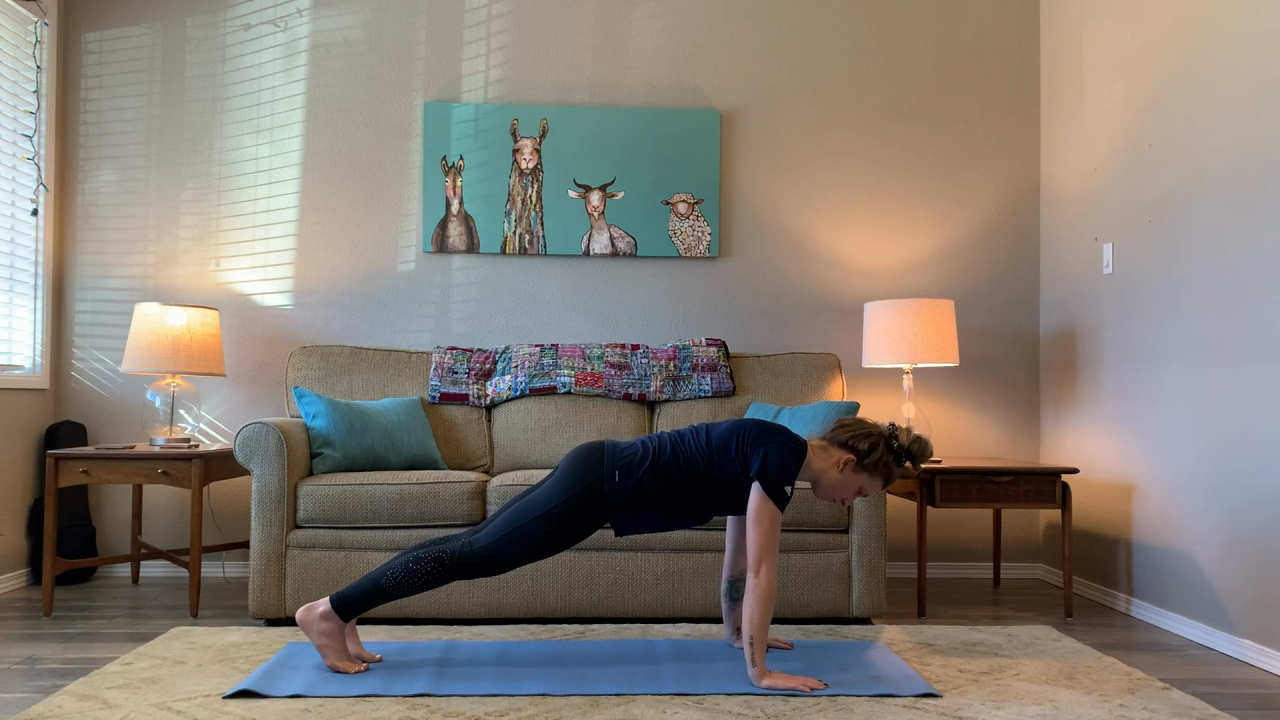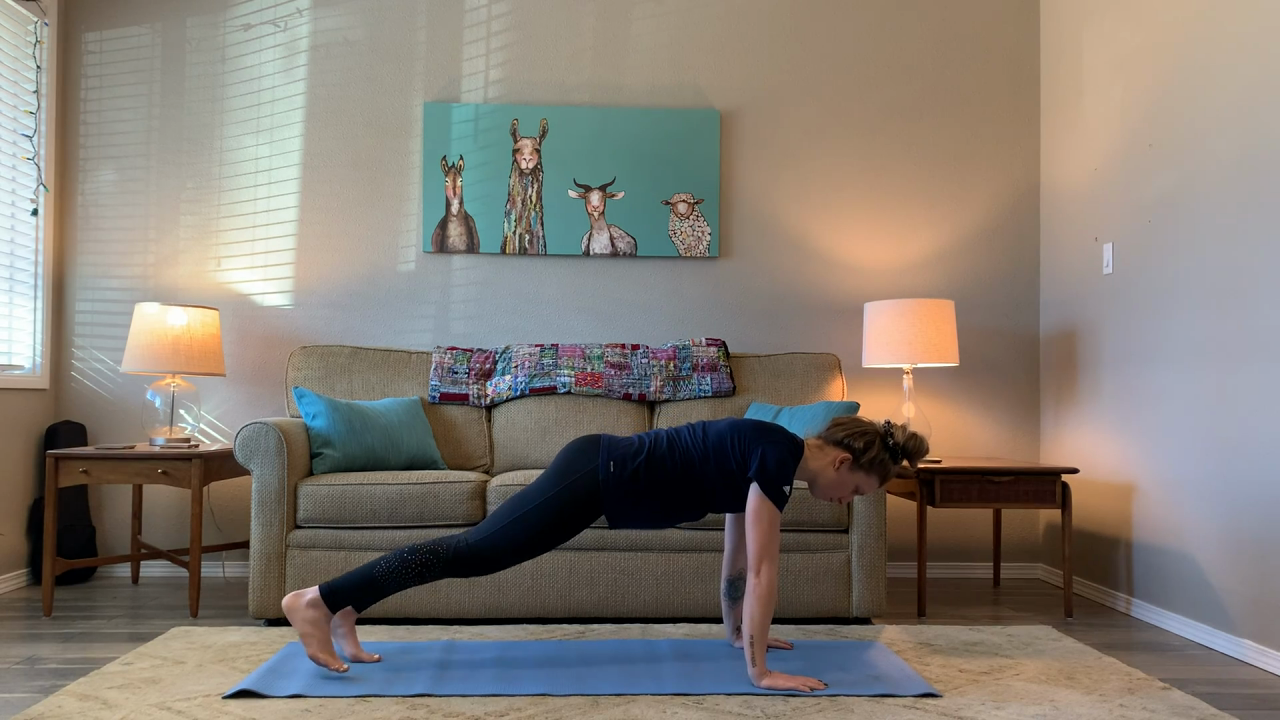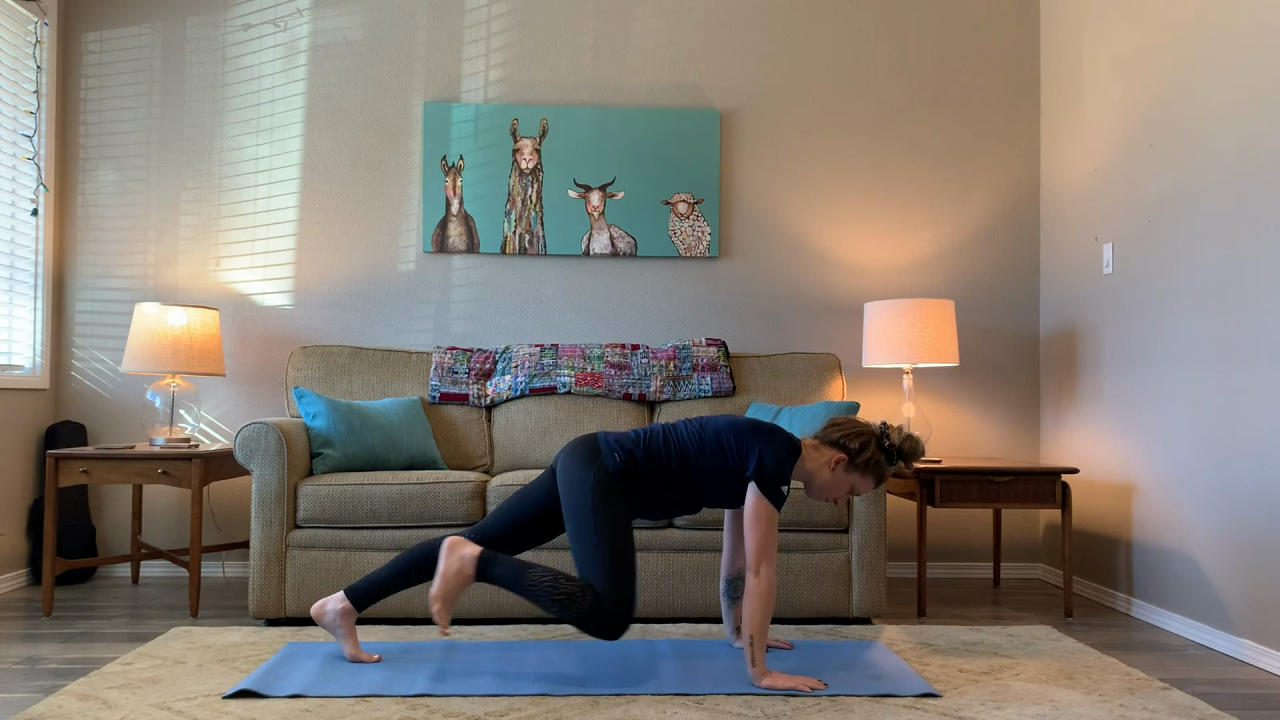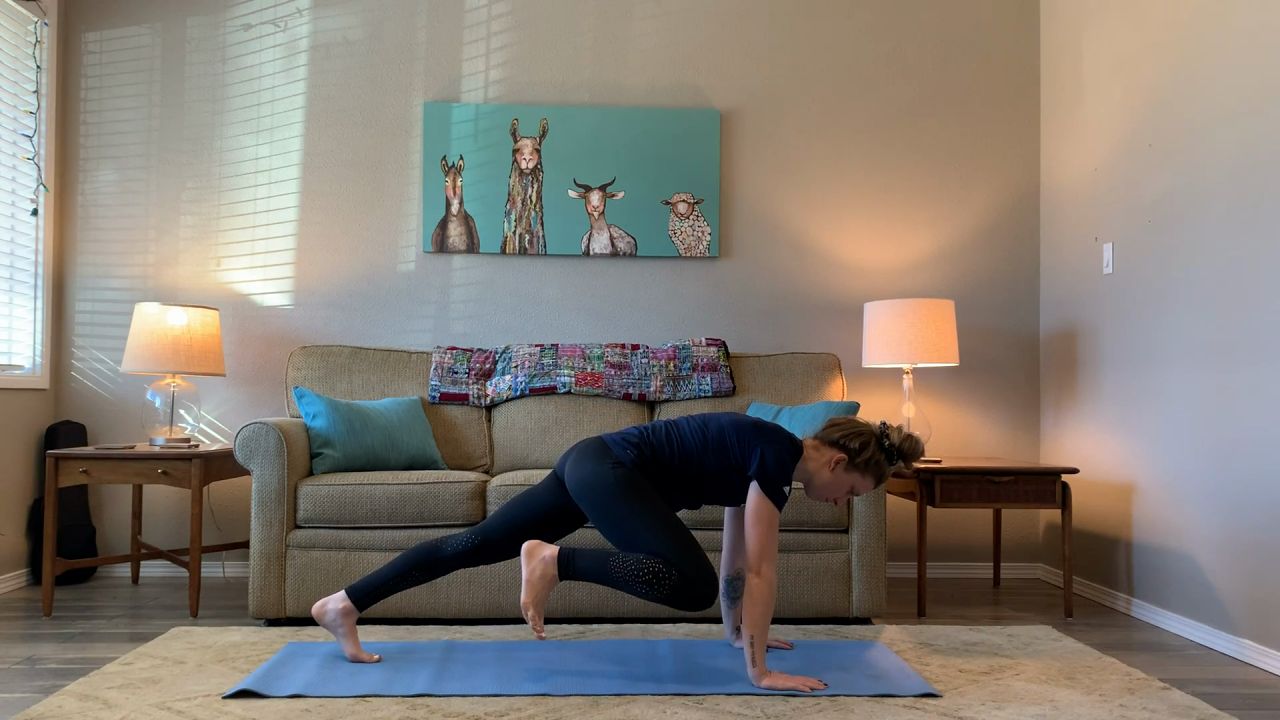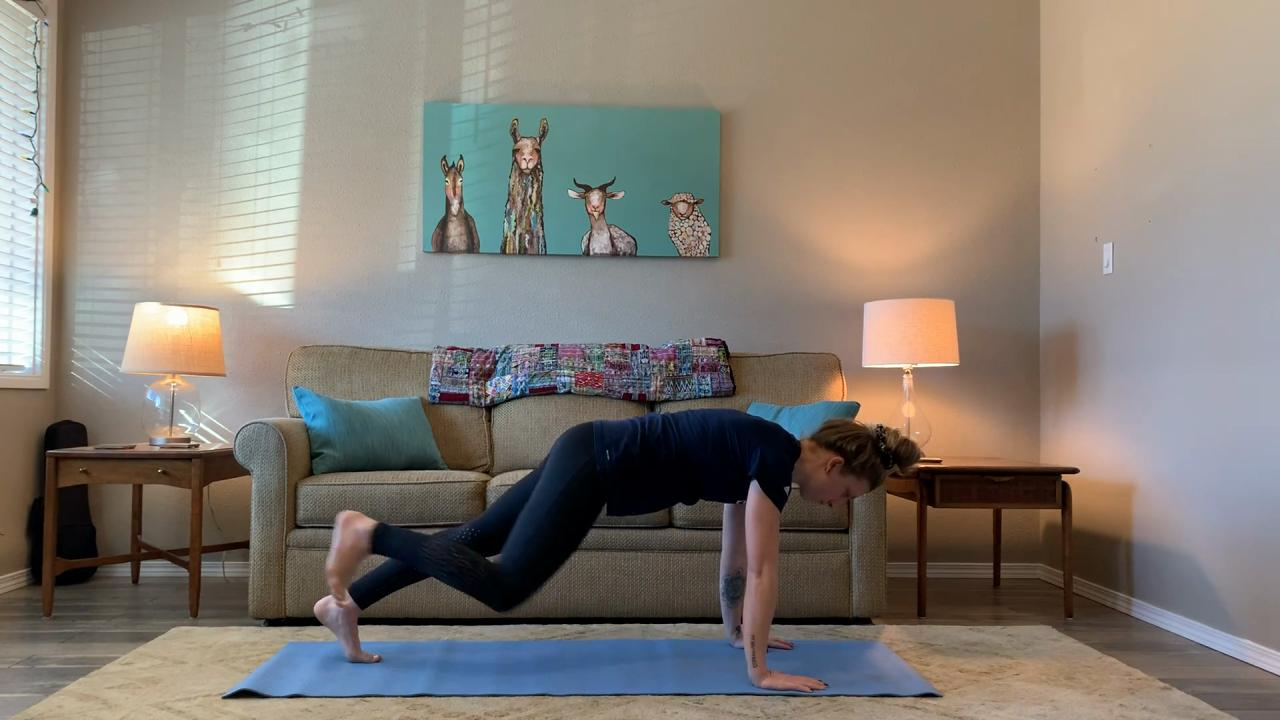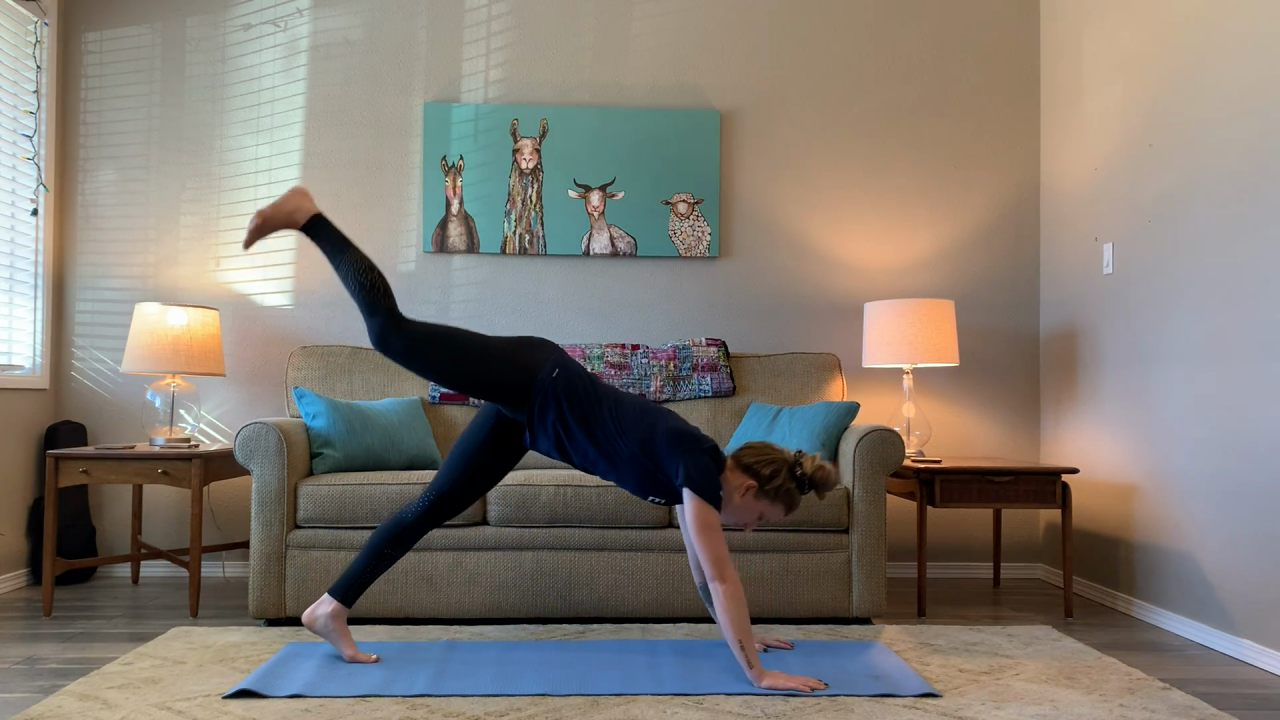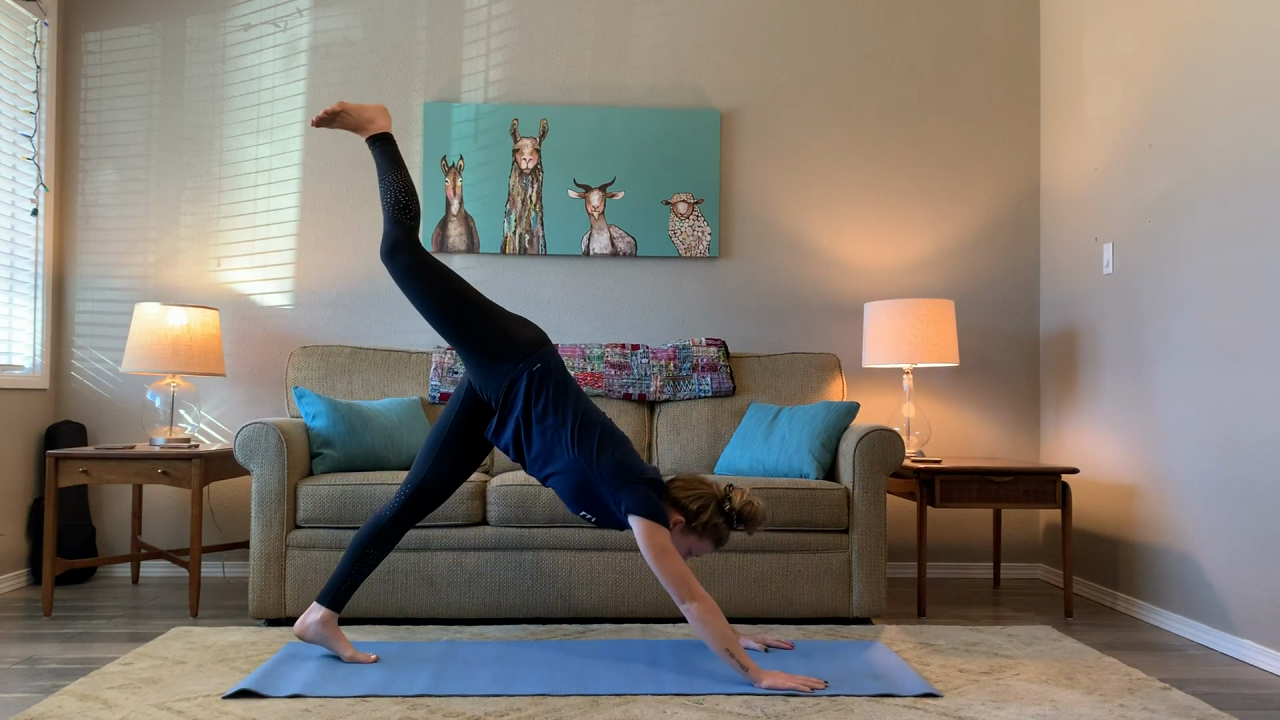
dt=0.7s
person 1, frame 1
left shoulder: (768, 459)
right shoulder: (781, 455)
left elbow: (736, 558)
right elbow: (760, 570)
left wrist: (736, 632)
right wrist: (760, 670)
left hip: (597, 475)
right hip: (597, 485)
left knee: (471, 543)
right knee: (472, 557)
left ankle: (343, 610)
right ankle: (327, 613)
person 1, frame 2
left shoulder: (764, 457)
right shoulder: (779, 455)
left elbow: (737, 558)
right elbow: (761, 570)
left wrist: (737, 630)
right wrist: (760, 670)
left hip: (597, 468)
right hip: (596, 477)
left knee: (472, 543)
right knee: (471, 555)
left ankle: (345, 610)
right ankle: (317, 601)
person 1, frame 3
left shoulder: (760, 458)
right shoulder: (776, 456)
left elbow: (736, 557)
right elbow: (759, 570)
left wrist: (737, 631)
right wrist: (759, 669)
left hip: (587, 466)
right hip: (599, 468)
left knee: (473, 542)
right knee: (608, 616)
left ankle: (341, 605)
right ankle: (470, 561)
person 1, frame 4
left shoulder: (761, 457)
right shoulder: (779, 455)
left elbow: (737, 557)
right elbow: (759, 569)
left wrist: (739, 631)
right wrist: (759, 669)
left hip: (591, 466)
right hip: (606, 468)
left knee: (472, 544)
right knee: (693, 584)
left ankle: (342, 604)
right ankle: (554, 560)
person 1, frame 5
left shoulder: (760, 459)
right shoulder: (776, 457)
left elbow: (737, 559)
right elbow: (762, 571)
left wrist: (737, 631)
right wrist: (760, 668)
left hip: (593, 460)
right hip: (595, 463)
left knee: (475, 541)
right knee: (500, 586)
left ankle: (344, 603)
right ankle: (369, 533)
person 1, frame 6
left shoulder: (697, 473)
right shoulder: (701, 467)
left elbow: (704, 569)
right elbow: (722, 576)
left wrist: (740, 633)
right wrist: (758, 672)
left hip: (530, 403)
right hip: (532, 383)
left knee: (435, 506)
right knee: (393, 332)
left ankle: (331, 608)
right ankle: (306, 216)
person 1, frame 7
left shoulder: (647, 499)
right shoulder: (636, 500)
left elbow: (689, 594)
right elbow: (690, 599)
left wrist: (738, 638)
right wrist: (755, 674)
left hip: (502, 388)
right hip: (510, 368)
left knee: (413, 502)
right knee: (400, 247)
left ankle: (320, 616)
right ankle: (377, 131)
